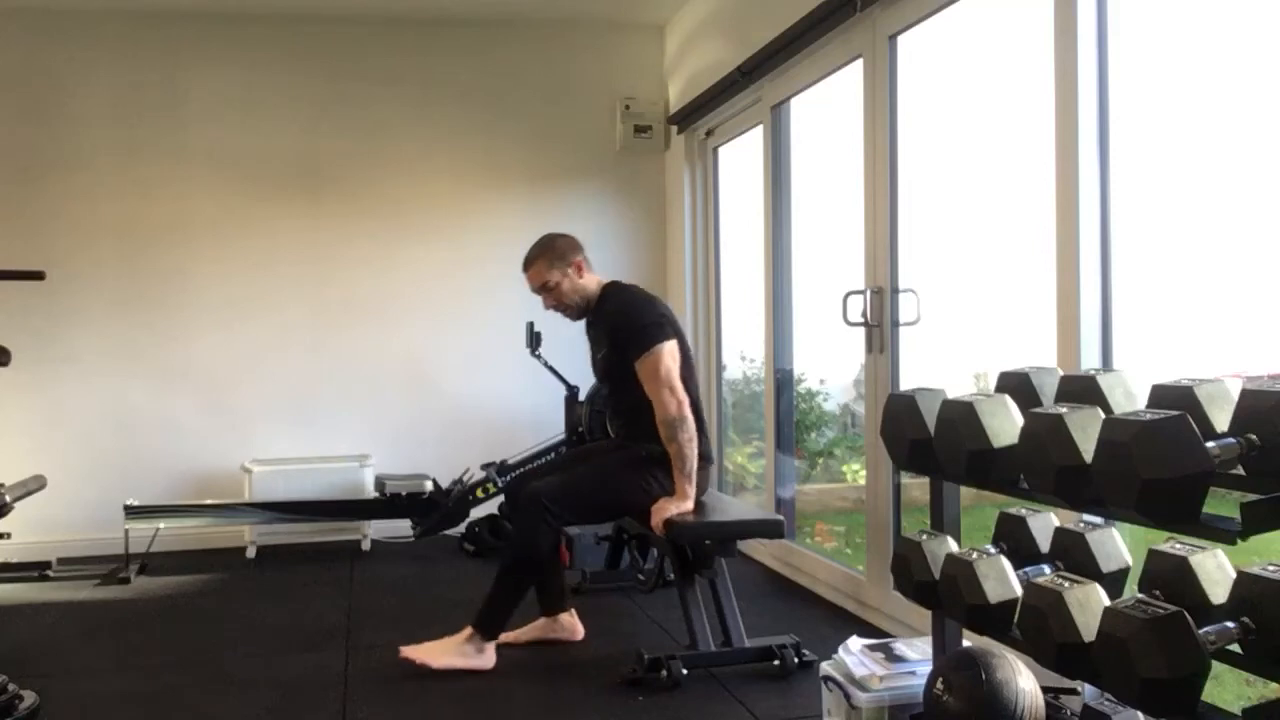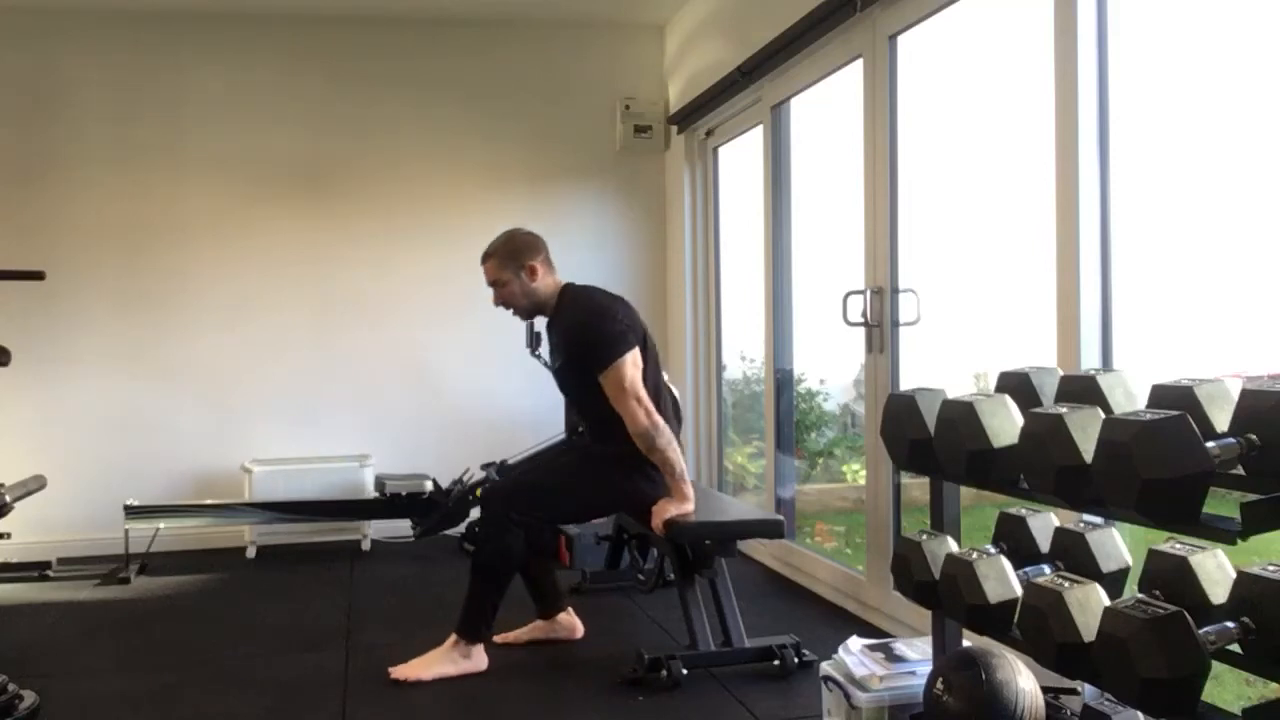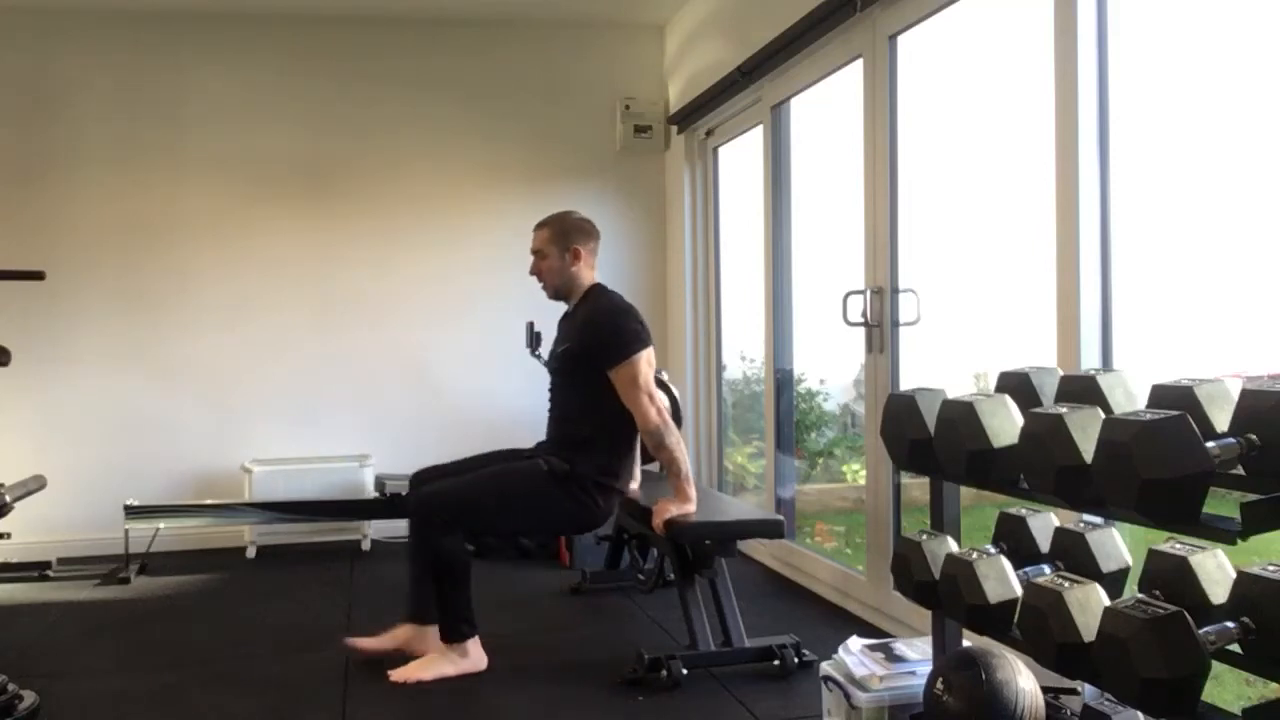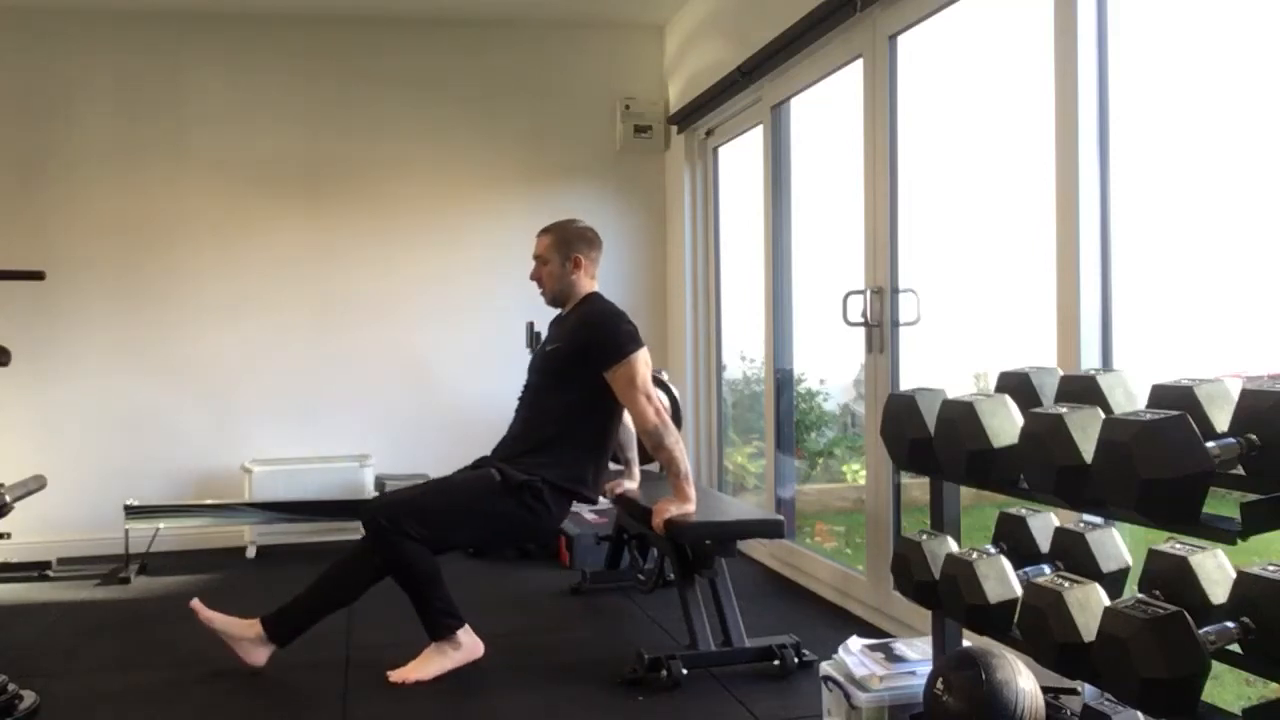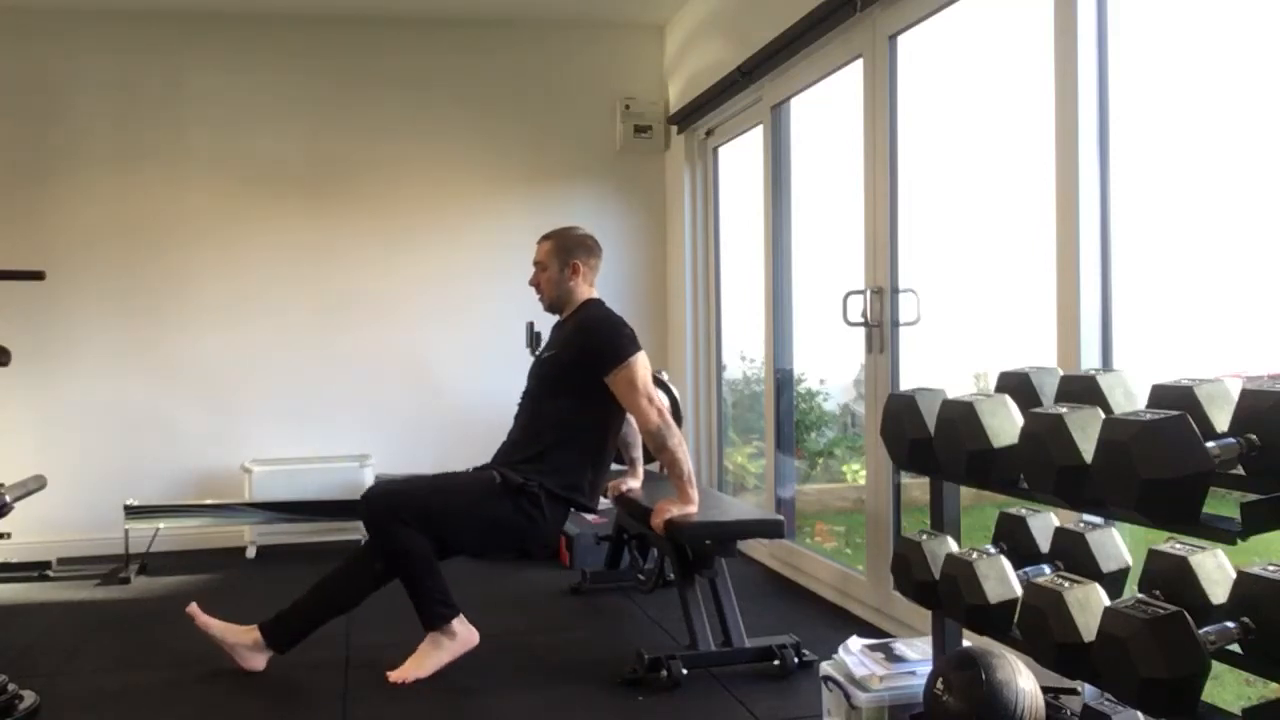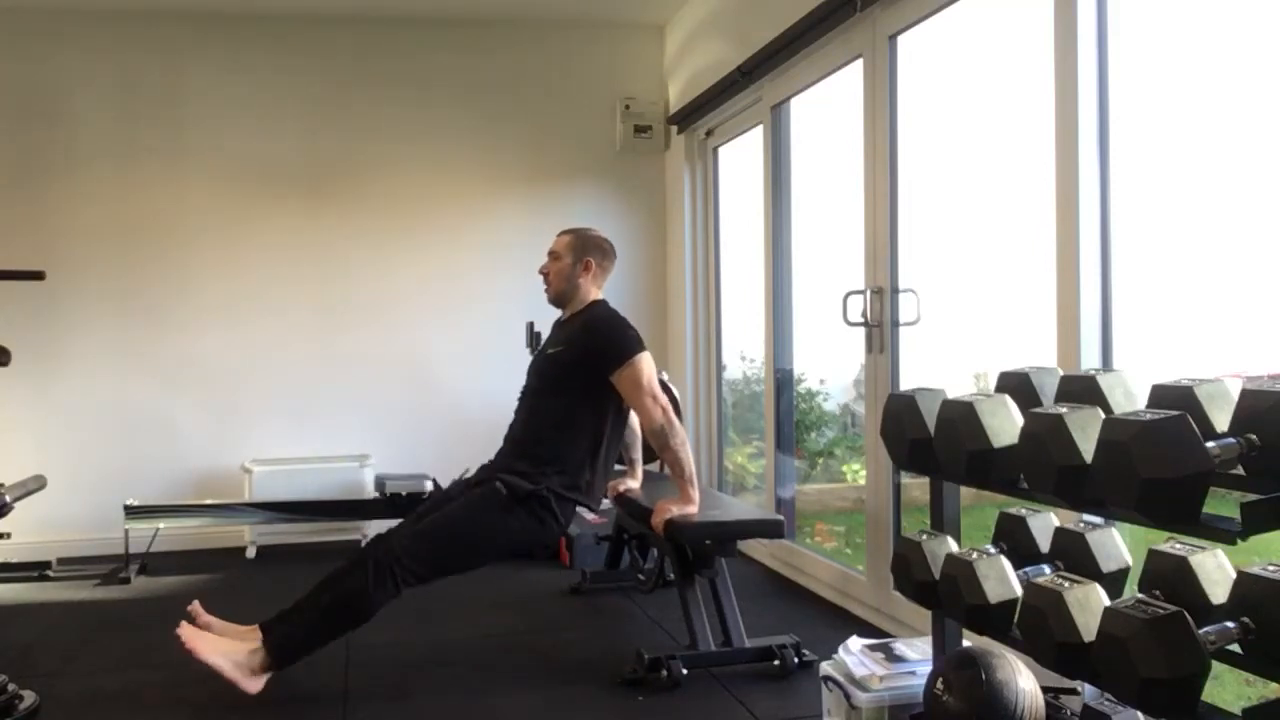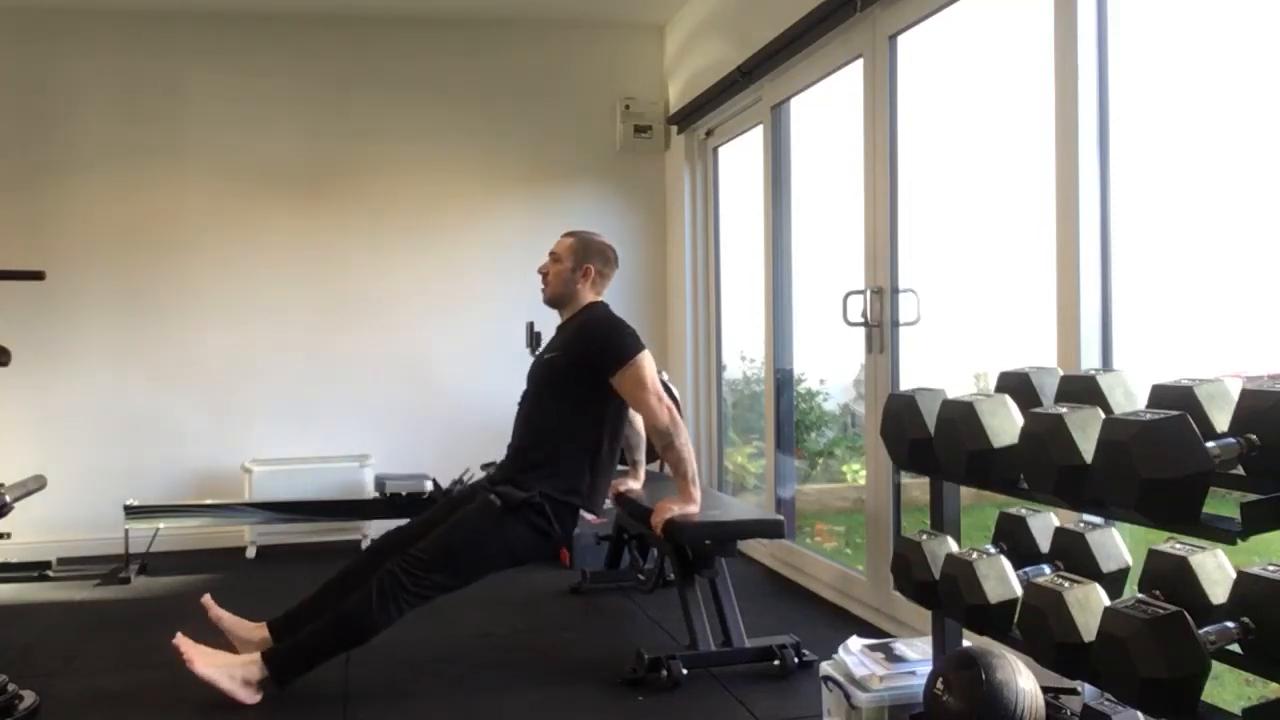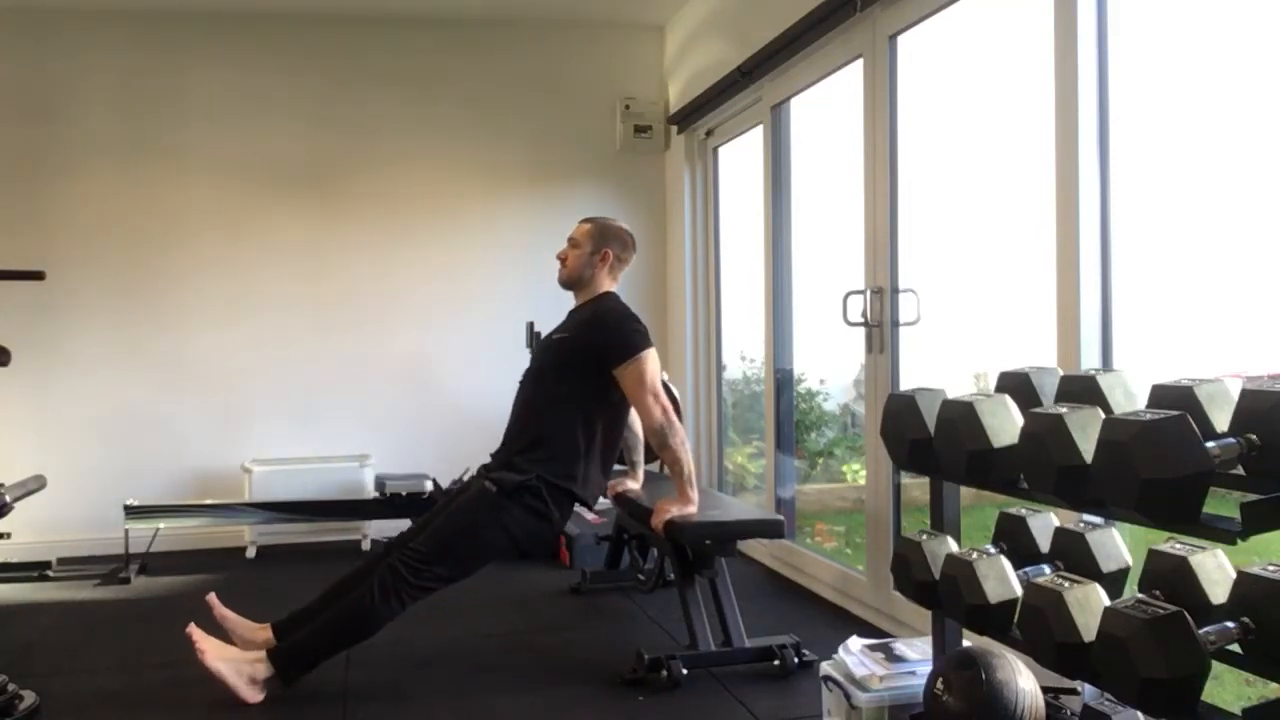
dt=0.4s
person 1, frame 1
left shoulder: (633, 312)
right shoulder: (601, 316)
left elbow: (672, 402)
left wrist: (683, 493)
left hip: (661, 463)
right hip: (632, 449)
left knee: (538, 503)
right knee: (522, 492)
left ankle: (479, 642)
right ankle: (558, 616)
person 1, frame 2
left shoulder: (591, 317)
right shoulder: (562, 319)
left elbow: (638, 409)
left wrist: (681, 494)
left hip: (634, 467)
right hip: (606, 451)
left knee: (506, 503)
right knee: (508, 499)
left ankle: (467, 648)
right ankle: (557, 618)
person 1, frame 3
left shoulder: (611, 318)
right shoulder: (577, 319)
left elbow: (646, 409)
right elbow: (630, 406)
left wrist: (683, 496)
right wrist: (627, 471)
left hip: (577, 484)
right hip: (559, 460)
left knee: (437, 503)
right knee: (427, 485)
left ankle: (459, 646)
right ankle: (421, 626)
person 1, frame 4
left shoulder: (603, 324)
right shoulder: (567, 323)
left elbow: (647, 409)
right elbow: (614, 406)
left wrist: (683, 496)
right wrist: (629, 475)
left hip: (530, 493)
right hip: (508, 475)
left knee: (386, 517)
right knee: (387, 530)
left ankle: (453, 640)
right ankle: (267, 634)
person 1, frame 5
left shoulder: (601, 329)
right shoulder: (571, 328)
left elbow: (649, 410)
right elbow: (618, 409)
left wrist: (685, 497)
right wrist: (633, 474)
left hip: (531, 501)
right hip: (514, 491)
left knee: (384, 503)
right knee: (388, 542)
left ankle: (447, 627)
right ankle: (264, 639)
person 1, frame 6
left shoulder: (605, 329)
right shoulder: (570, 328)
left elbow: (655, 409)
right elbow: (622, 408)
left wrist: (686, 497)
right wrist: (631, 475)
left hip: (532, 500)
right hip: (505, 482)
left knee: (395, 561)
right knee: (388, 549)
left ankle: (259, 659)
right ankle: (262, 636)
person 1, frame 7
left shoulder: (602, 331)
right shoulder: (578, 331)
left elbow: (658, 409)
right elbow: (626, 407)
left wrist: (688, 496)
right wrist: (634, 475)
left hip: (536, 507)
right hip: (512, 488)
left knee: (405, 577)
right knee: (393, 548)
left ankle: (261, 669)
right ankle: (270, 634)
person 1, frame 8
left shoulder: (612, 321)
right shoulder: (588, 320)
left elbow: (654, 407)
right elbow: (622, 405)
left wrist: (685, 496)
right wrist: (634, 474)
left hip: (531, 492)
right hip: (510, 477)
left knee: (406, 571)
right knee: (400, 551)
left ankle: (266, 668)
right ankle: (274, 636)
